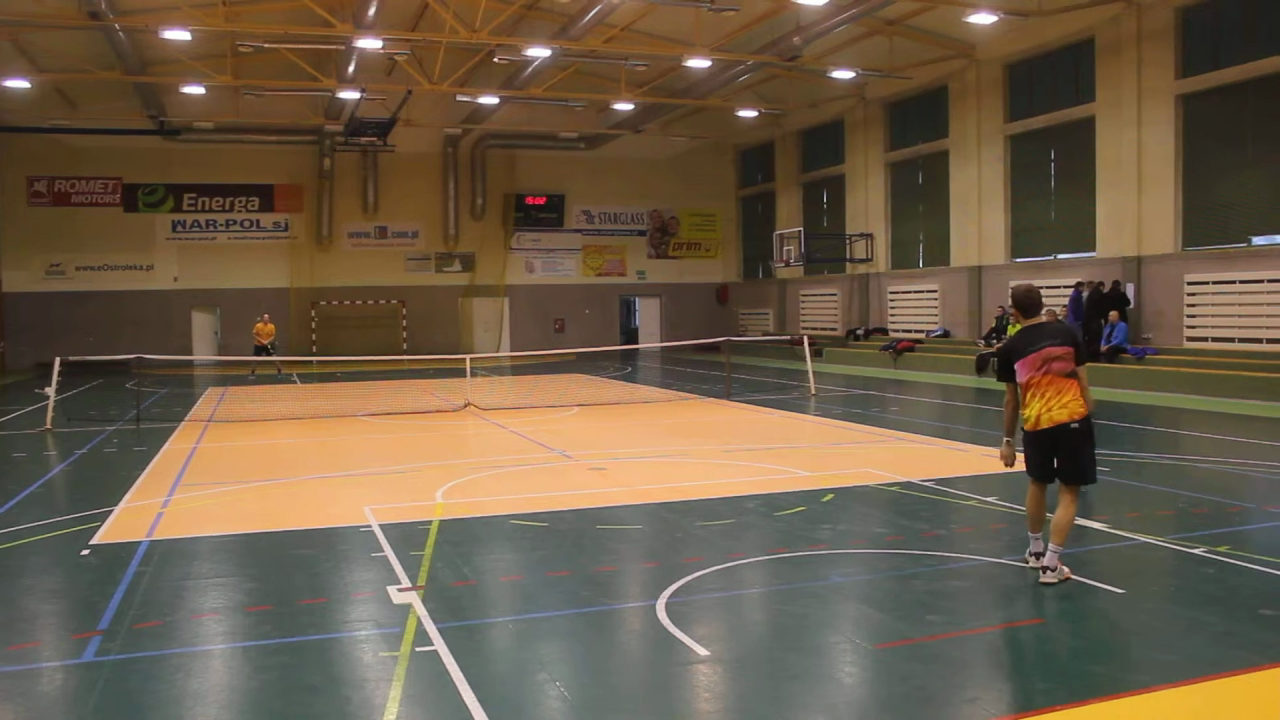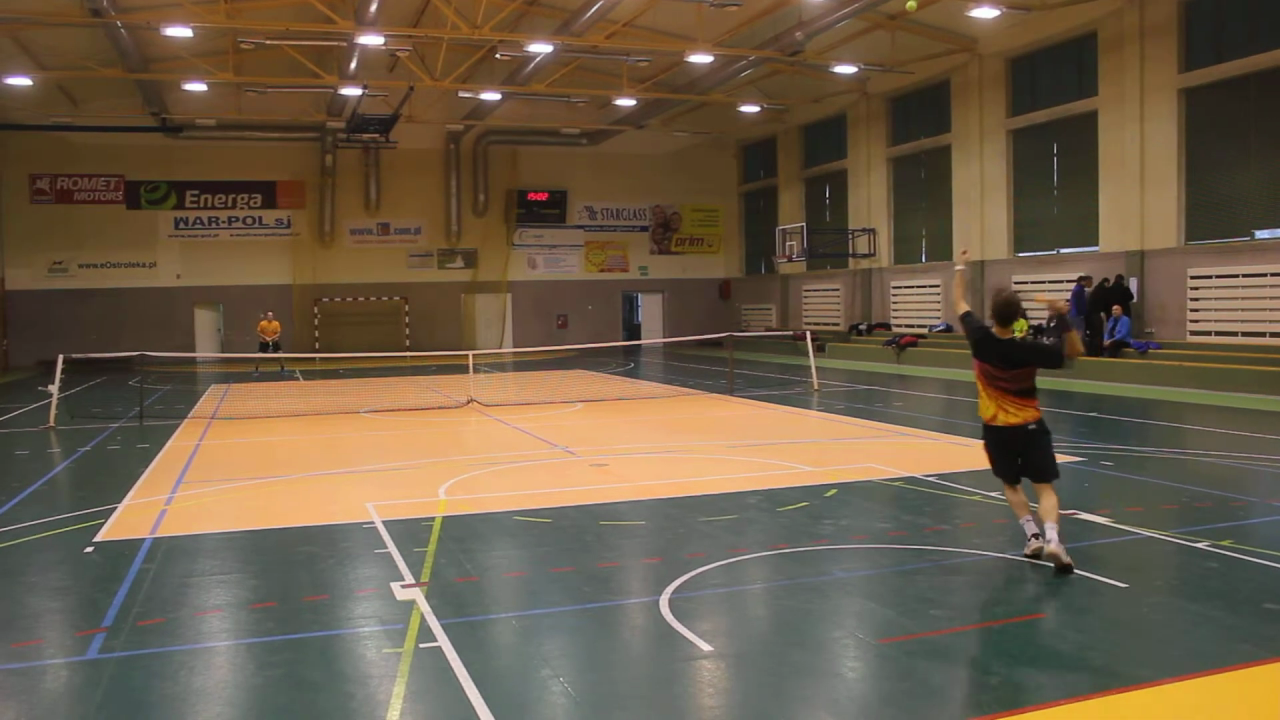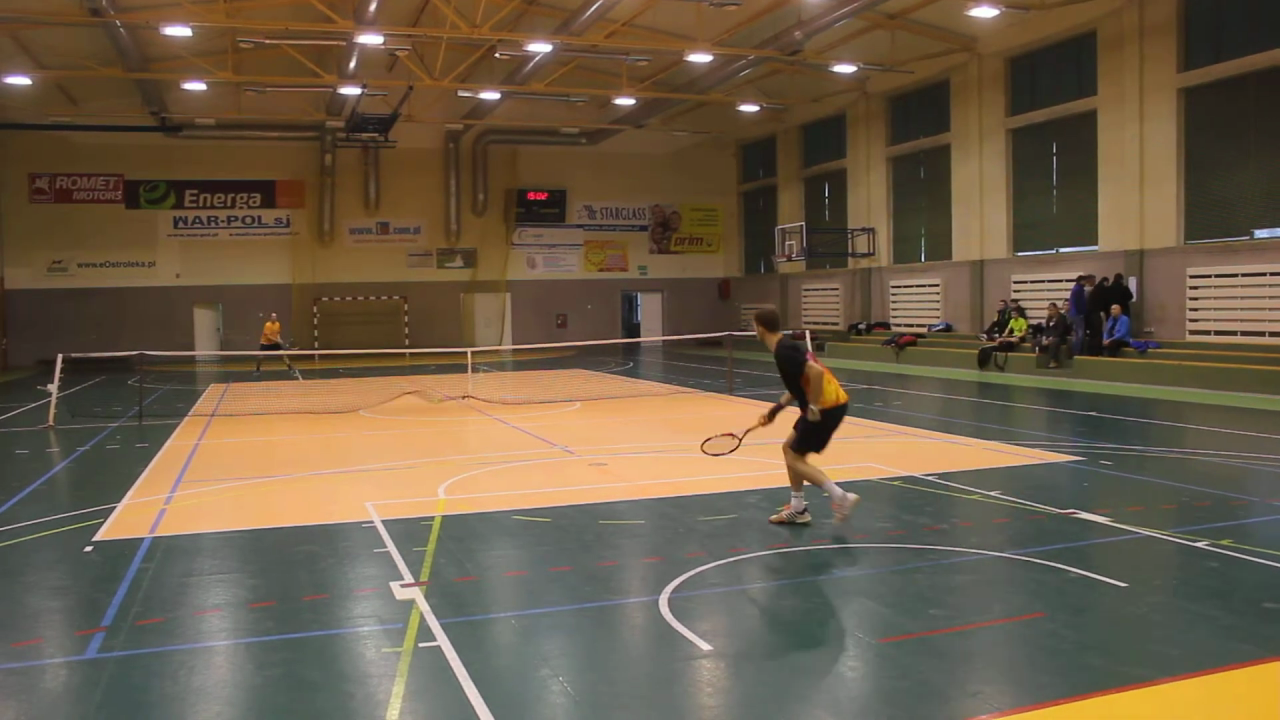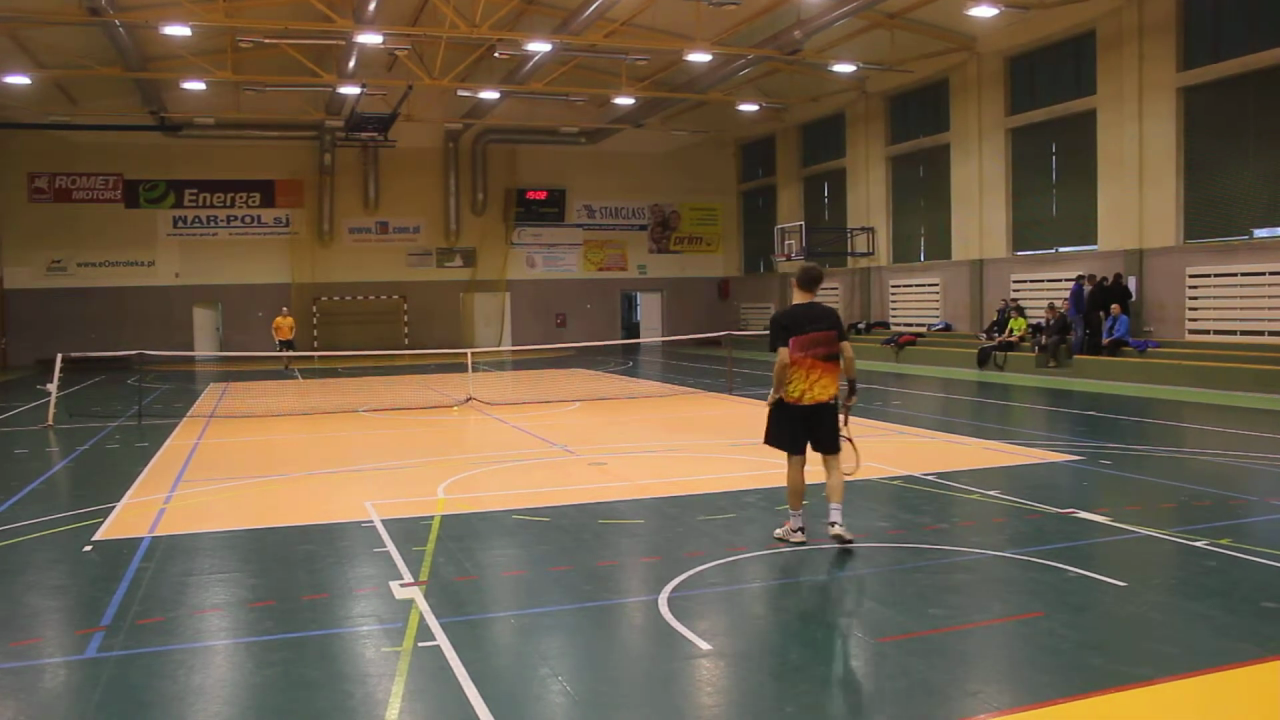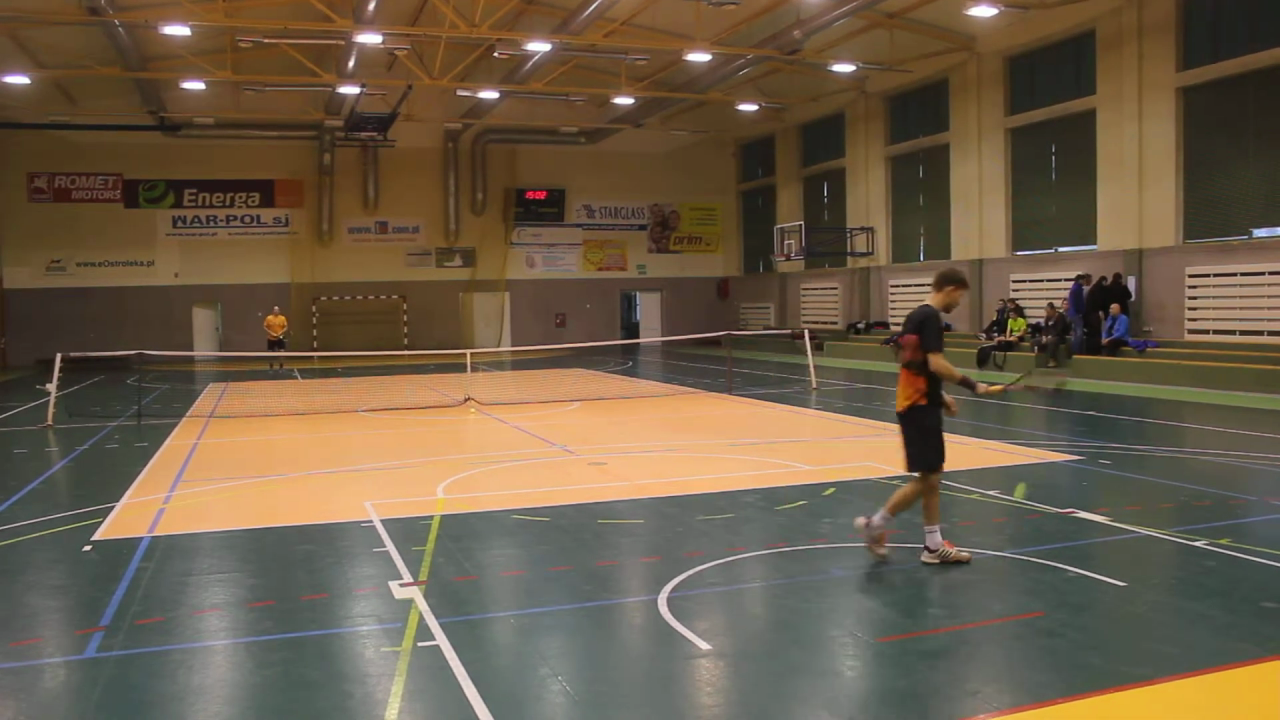
dt=1s
person 1, frame 1
left shoulder: (1010, 348)
right shoulder: (1066, 333)
left elbow: (1011, 398)
right elbow: (1080, 380)
left wrist: (1007, 440)
right wrist: (1088, 413)
left hip: (1034, 424)
right hip: (1073, 419)
left knee: (1038, 484)
right knee: (1069, 491)
left ankle: (1036, 550)
right ankle: (1050, 564)
person 1, frame 2
left shoulder: (979, 339)
right shoulder: (1031, 351)
left elbow: (960, 302)
right elbow: (1075, 352)
left wrist: (960, 268)
right wrist: (1061, 320)
left hip: (996, 429)
right hip: (1030, 425)
left knee: (1010, 485)
right knee: (1045, 488)
left ankle: (1033, 536)
right ankle: (1052, 539)
person 1, frame 3
left shoulder: (783, 352)
right shoulder: (788, 346)
left elbow: (817, 372)
left wrist: (814, 408)
right wrist: (775, 410)
left hip: (827, 408)
right hip: (830, 403)
left knee: (794, 460)
right knee: (792, 449)
left ankle: (840, 497)
right ankle: (798, 507)
person 1, frame 4
left shoulder: (782, 319)
right shoulder: (829, 314)
left elbow: (782, 359)
right elbow: (848, 355)
left wrist: (774, 391)
right wrist: (852, 388)
left hip: (793, 400)
right hip: (826, 398)
left knee: (796, 462)
right knee: (831, 461)
left ankle: (794, 527)
right ankle: (835, 521)
person 1, frame 5
left shoulder: (916, 316)
right shoulder: (931, 318)
right elbow: (935, 364)
left wrist: (940, 396)
right wrist: (971, 385)
left hip: (913, 404)
right hip: (919, 407)
left knee: (930, 475)
right knee: (928, 478)
left ankle: (934, 544)
right ankle: (876, 523)
